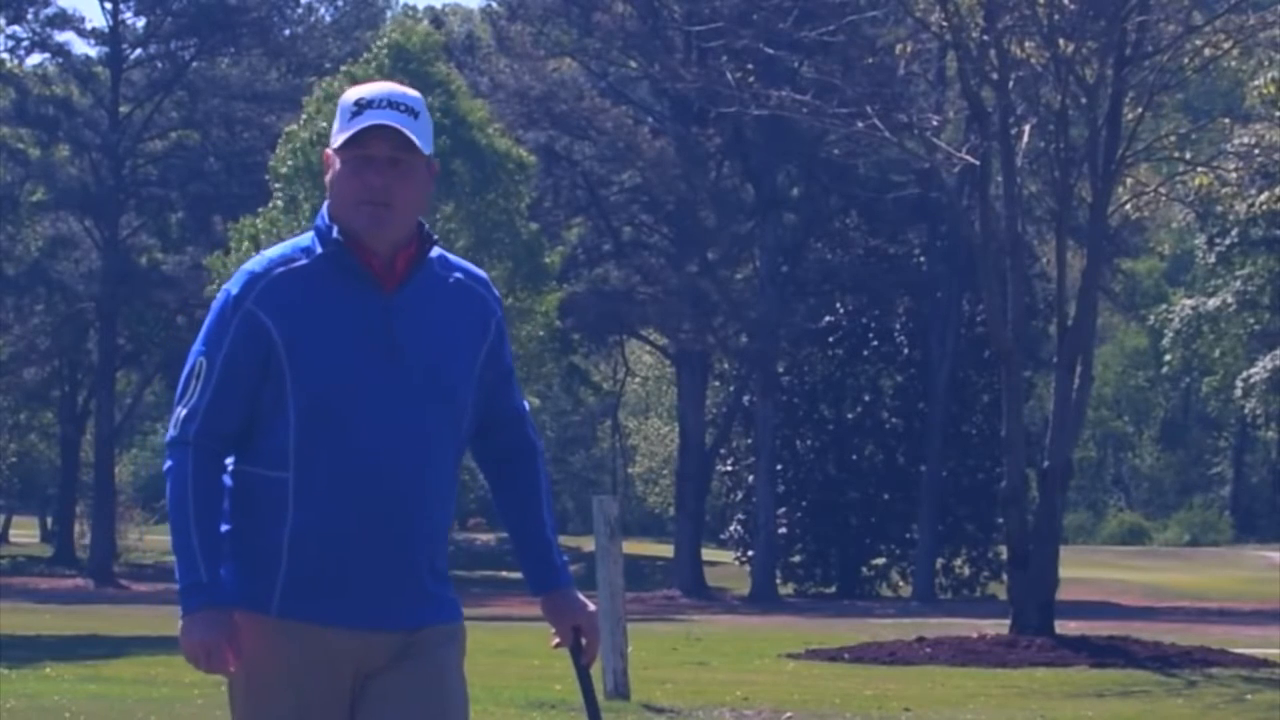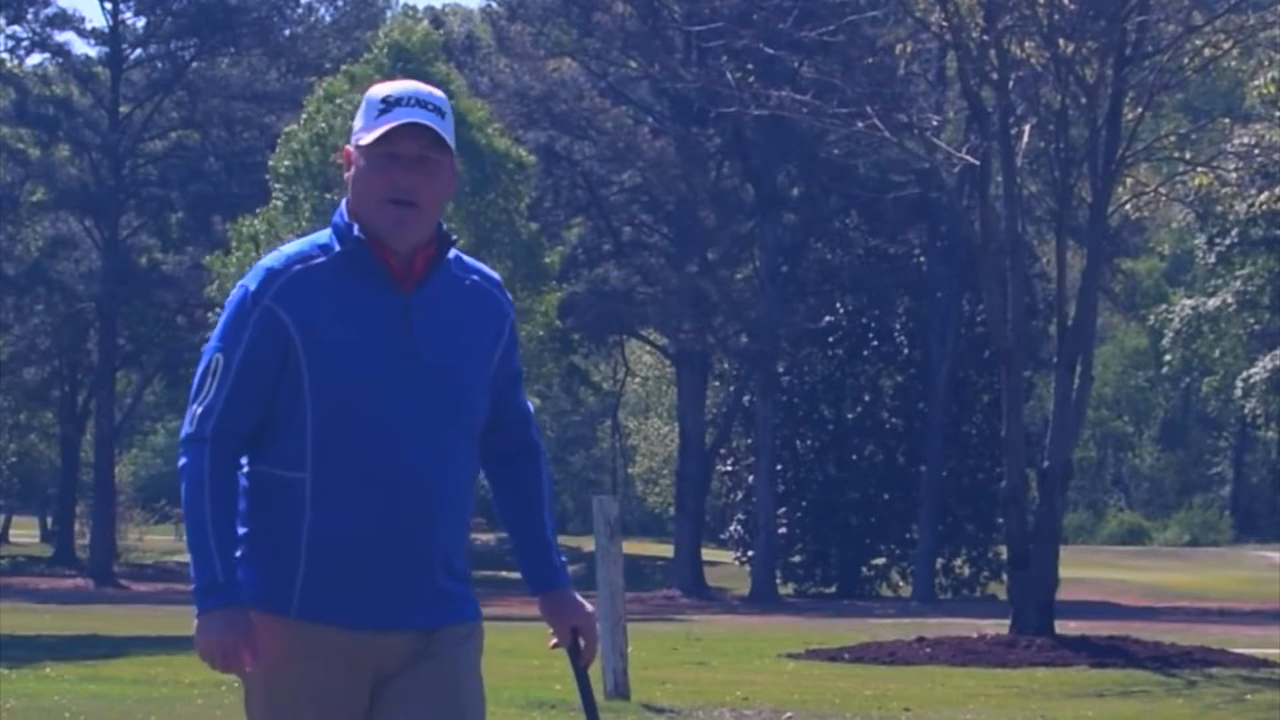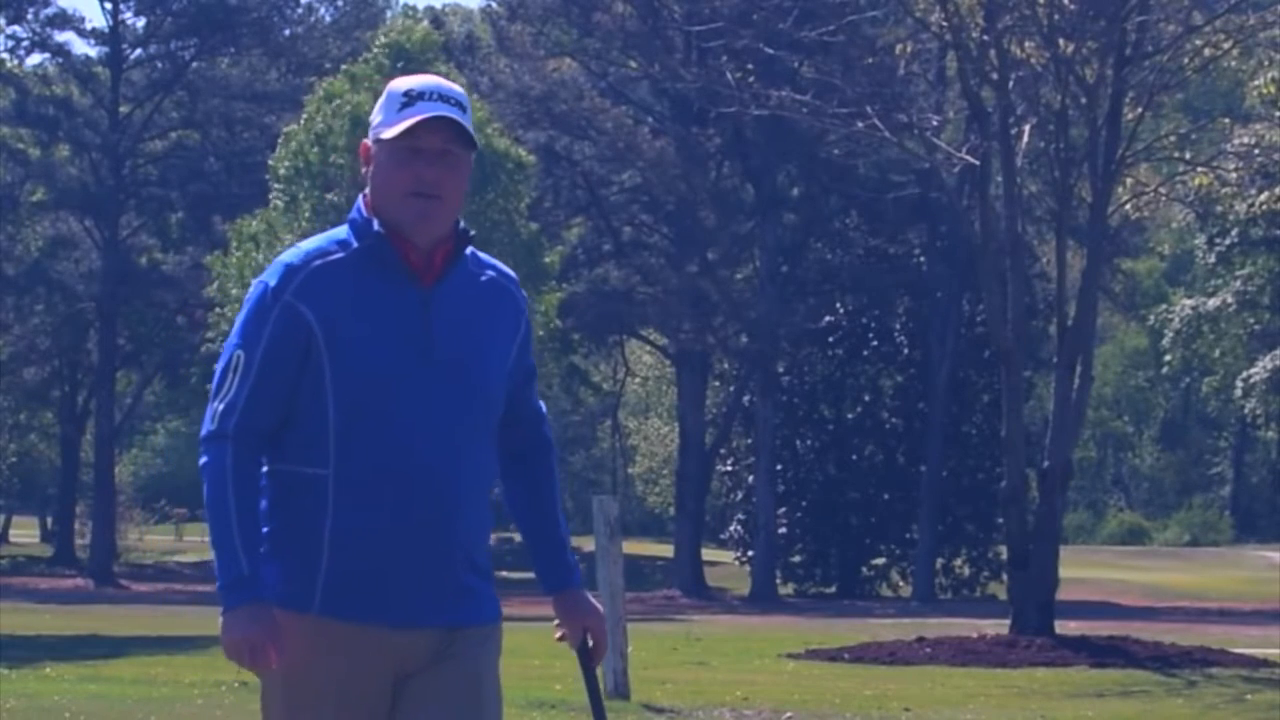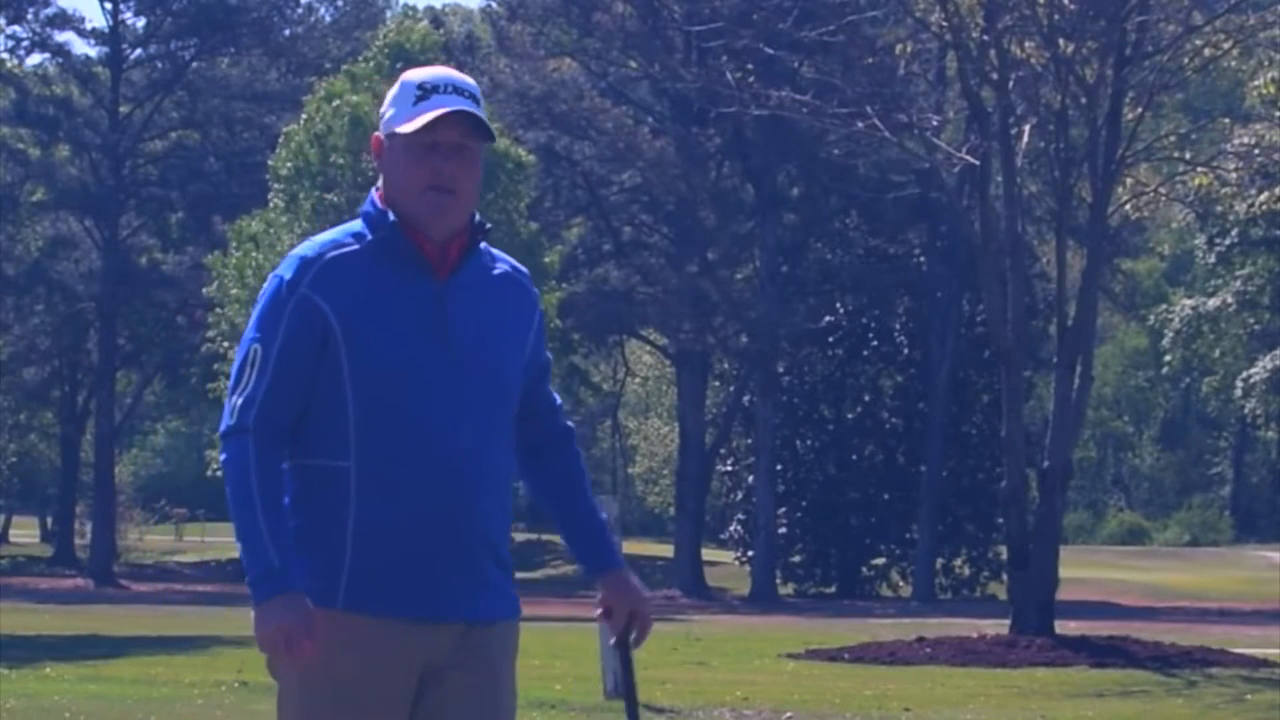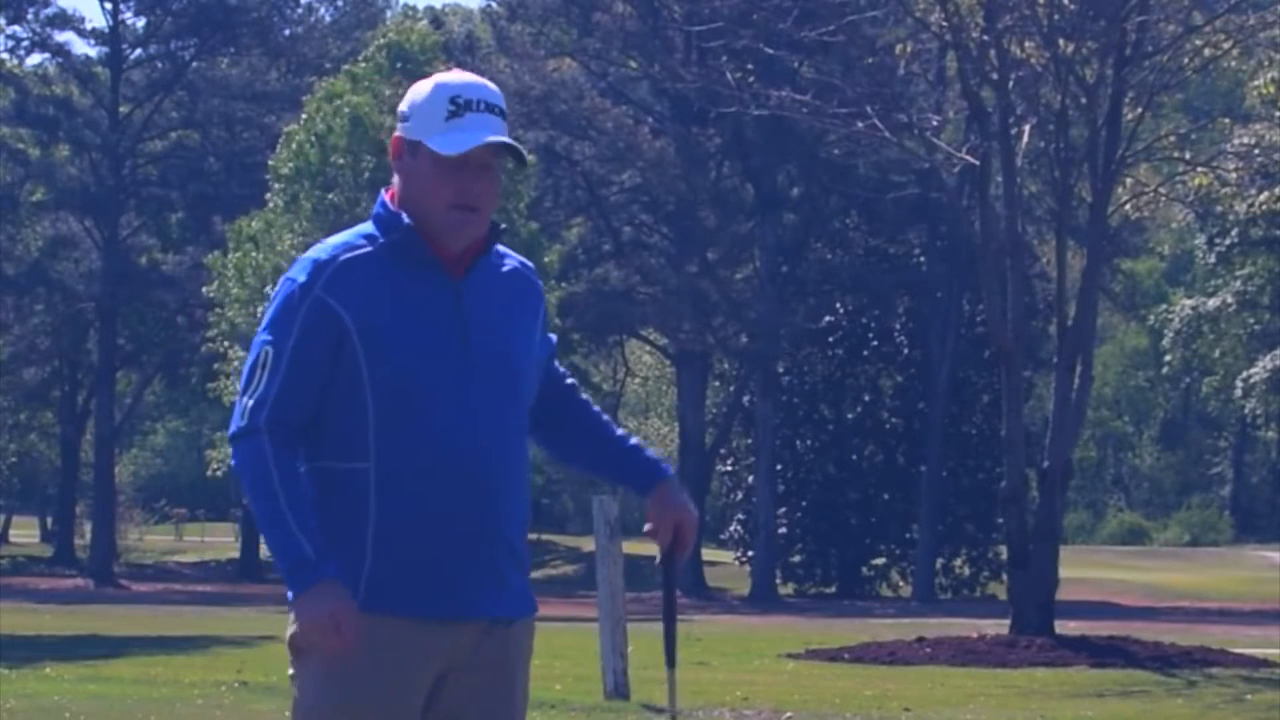
dt=0.2s
person 1, frame 1
left shoulder: (473, 301)
right shoulder: (266, 290)
left elbow: (512, 449)
right elbow: (194, 446)
left wrist: (552, 582)
right wrist: (202, 597)
left hip: (421, 627)
right hip: (282, 621)
person 1, frame 2
left shoulder: (486, 301)
right shoulder: (283, 288)
left elbow: (514, 450)
right elbow: (209, 444)
left wrist: (550, 583)
right wrist: (217, 596)
left hip: (440, 628)
right hip: (300, 620)
person 1, frame 3
left shoulder: (500, 297)
right shoulder: (303, 284)
left elbow: (526, 449)
right elbow: (229, 441)
left wrist: (562, 581)
right wrist: (242, 592)
left hip: (461, 625)
right hip: (321, 617)
person 1, frame 4
left shoulder: (512, 291)
right shoulder: (318, 278)
left elbow: (543, 439)
right elbow: (249, 434)
left wrist: (603, 561)
right wrist: (274, 585)
left hip: (481, 618)
right hip: (345, 613)
person 1, frame 5
left shoulder: (519, 287)
right shoulder: (330, 280)
left elbow: (554, 407)
right elbow: (259, 433)
left wrist: (652, 479)
right wrist: (310, 575)
left hip: (496, 616)
right hip: (363, 615)
